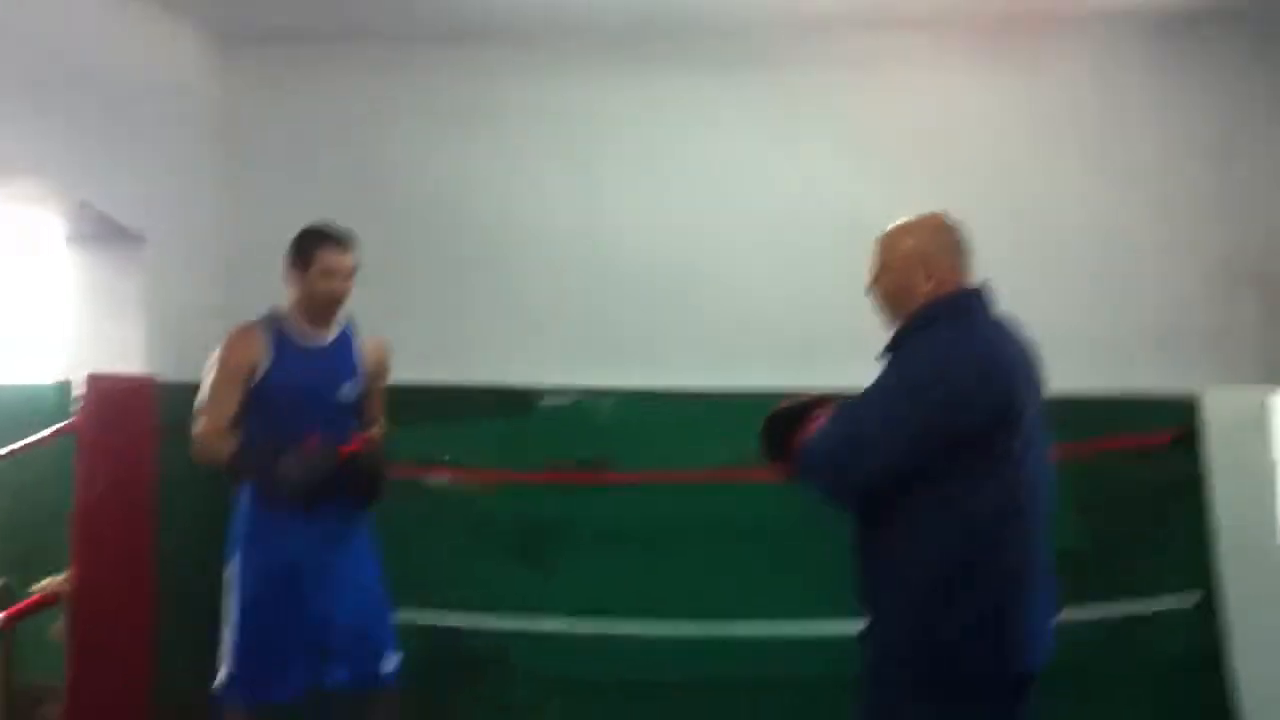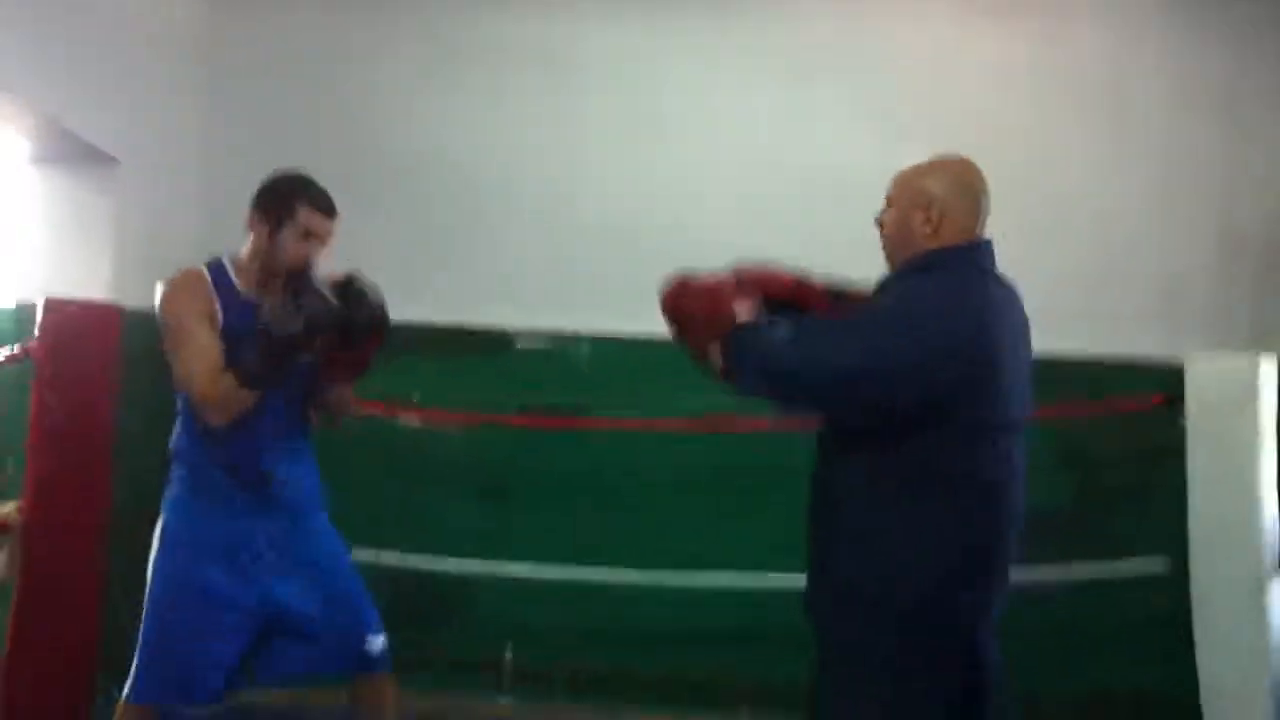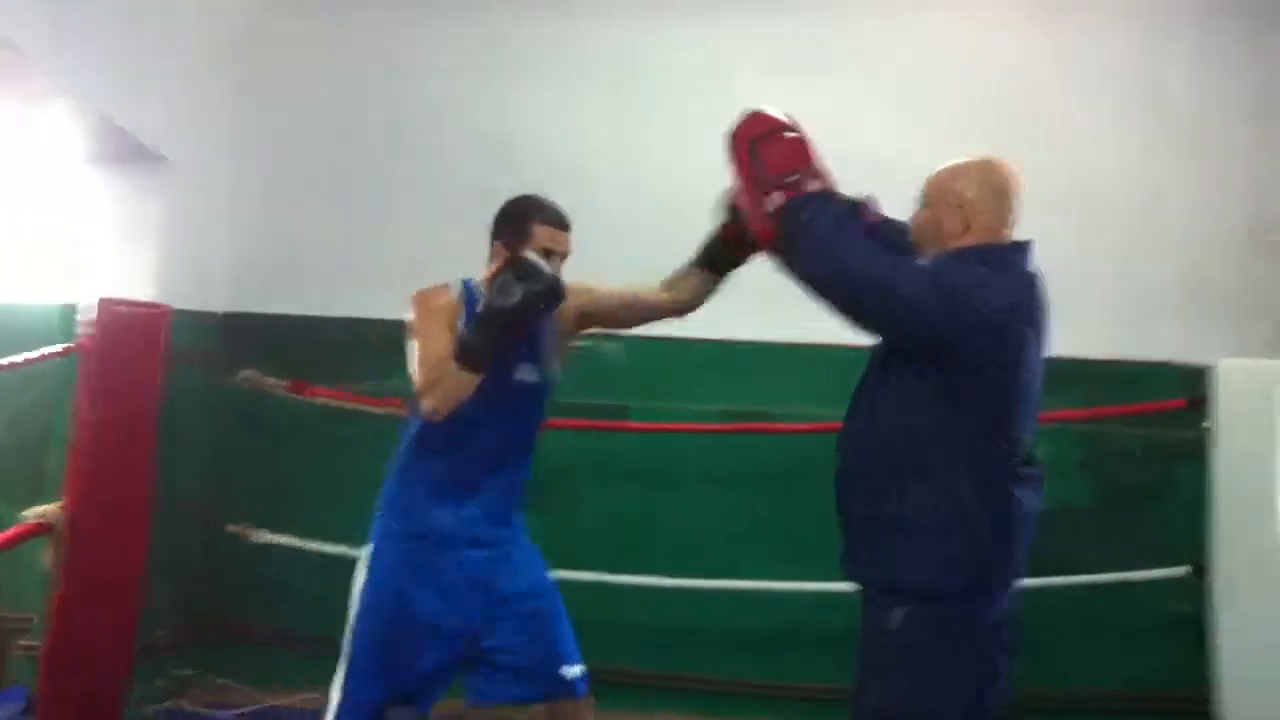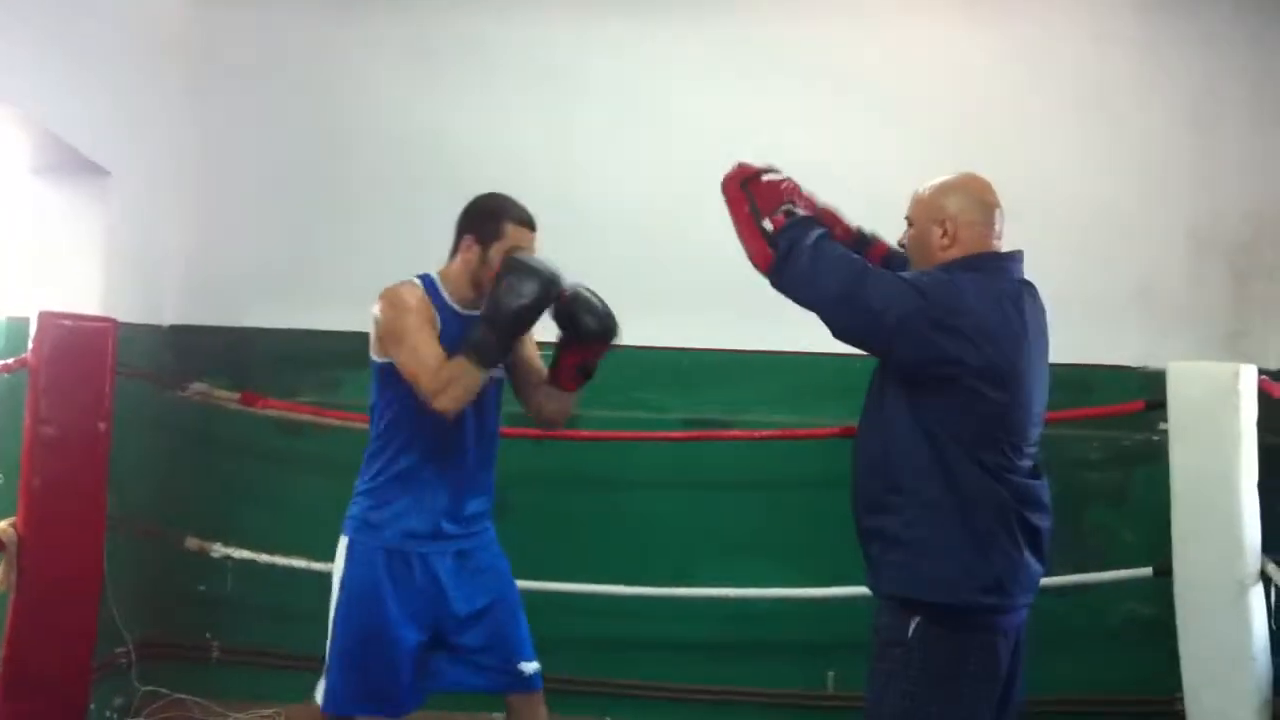
dt=1s
person 1, frame 1
left shoulder: (944, 354)
right shoulder: (993, 345)
left elbow: (848, 466)
left wrist: (811, 440)
right wrist: (844, 427)
left hip: (941, 613)
right hip: (994, 608)
person 1, frame 2
left shoulder: (929, 307)
right shoulder: (985, 300)
left elbow: (812, 368)
right elbow: (860, 353)
left wrist: (741, 327)
left hip: (902, 576)
right hip: (954, 566)
person 1, frame 3
left shoulder: (965, 296)
right shoulder: (1000, 285)
left elbow: (855, 272)
right elbow: (889, 253)
left wrist: (794, 189)
right wrist: (823, 200)
left hip: (933, 562)
right hip: (966, 552)
person 1, frame 4
left shoulder: (956, 306)
right shoulder: (1007, 298)
left elbow: (845, 291)
right elbow: (890, 285)
left wrist: (784, 220)
right wrist: (843, 234)
left hip: (944, 575)
right hip: (991, 569)
person 2, frame 1
left shoulder: (368, 351)
right shoulder: (249, 345)
right elbow: (207, 437)
left wrist: (367, 459)
right wrist: (272, 465)
left hip: (343, 536)
right hip: (268, 536)
left knee: (378, 675)
person 2, frame 2
left shoulder: (314, 304)
right shoulder: (190, 292)
left elbow: (331, 405)
right elbow: (214, 406)
left wrist: (351, 348)
right wrist: (277, 344)
left hip: (294, 515)
right hip: (206, 519)
left knee: (369, 659)
person 2, frame 3
left shoulder: (562, 308)
right shoulder: (440, 305)
left elbow: (670, 299)
right elbow: (434, 400)
left wrist: (725, 249)
right wrist: (495, 325)
left hip: (495, 541)
right hip: (414, 535)
person 2, frame 4
left shoulder: (506, 310)
right shoulder: (403, 304)
left elbow: (550, 412)
right elbow: (443, 395)
left wrist: (579, 353)
right wrist: (498, 329)
left hip: (466, 535)
right hip: (387, 536)
